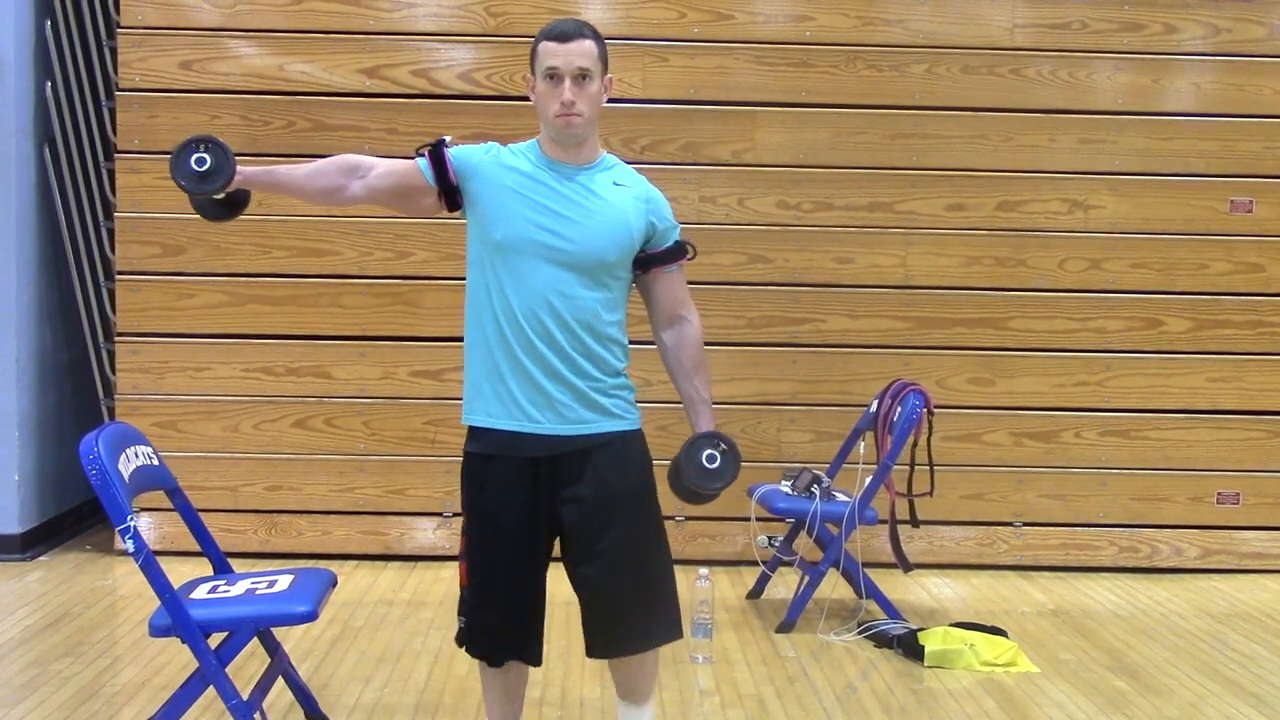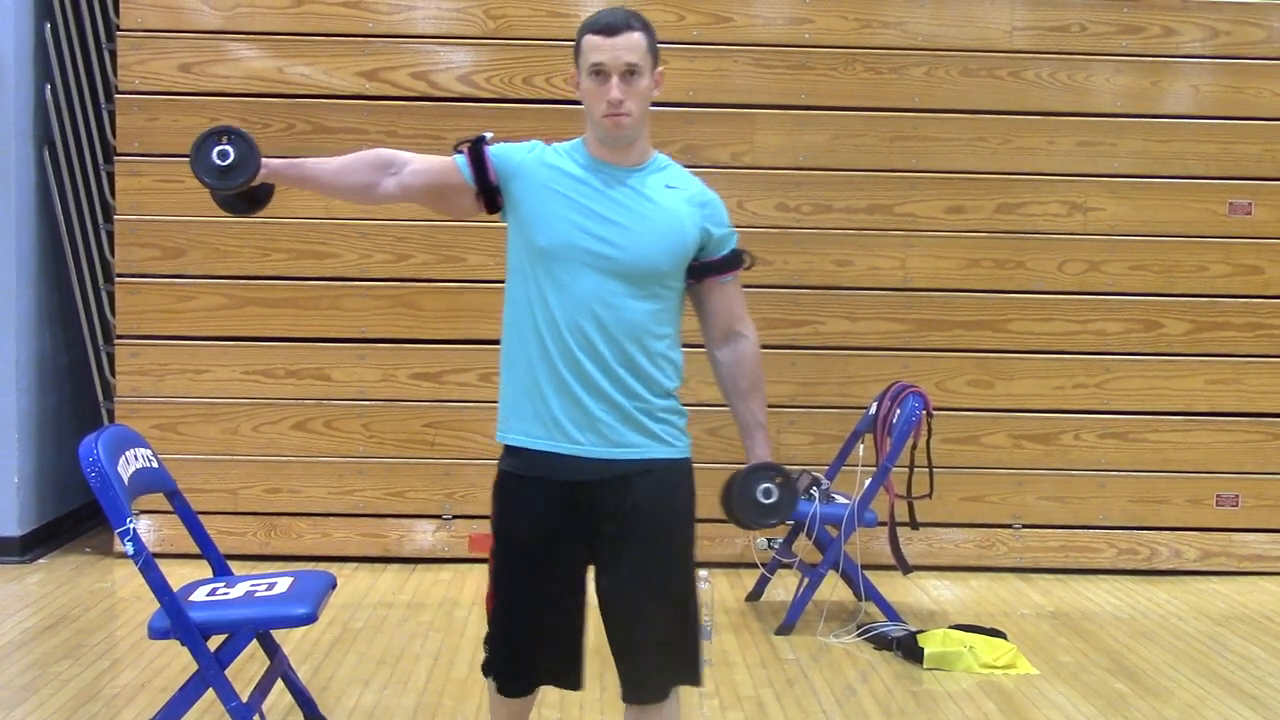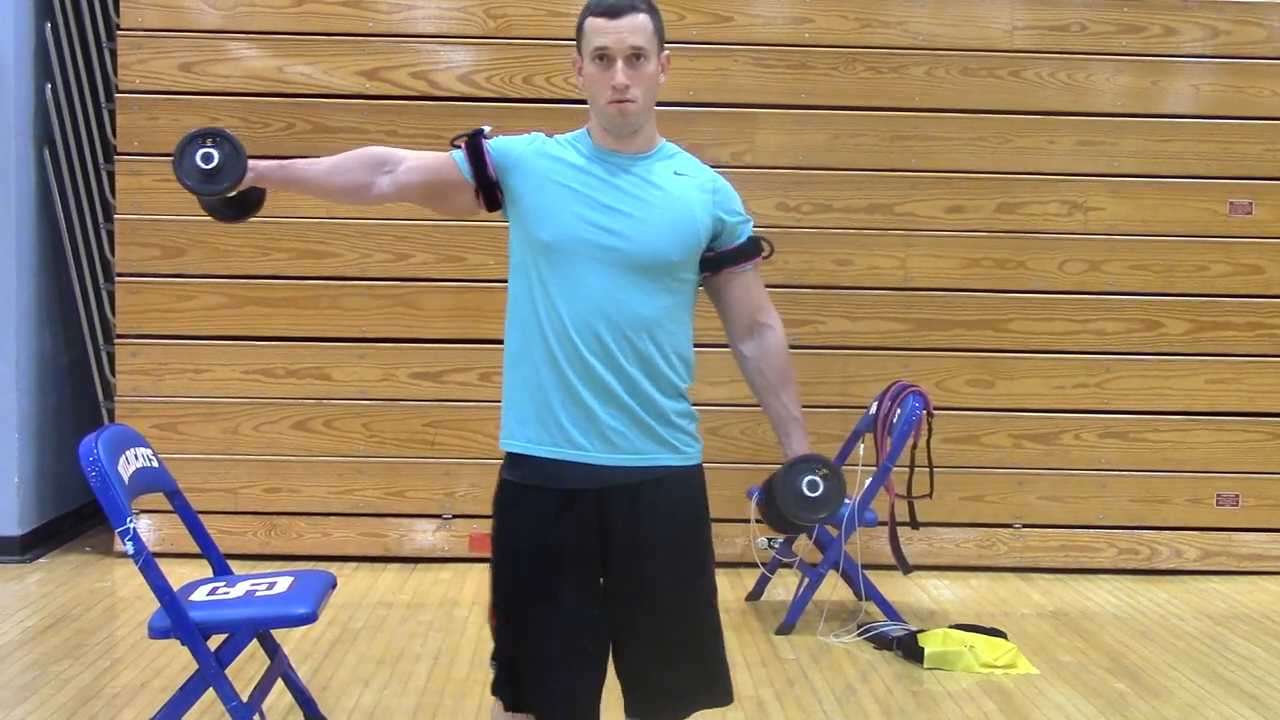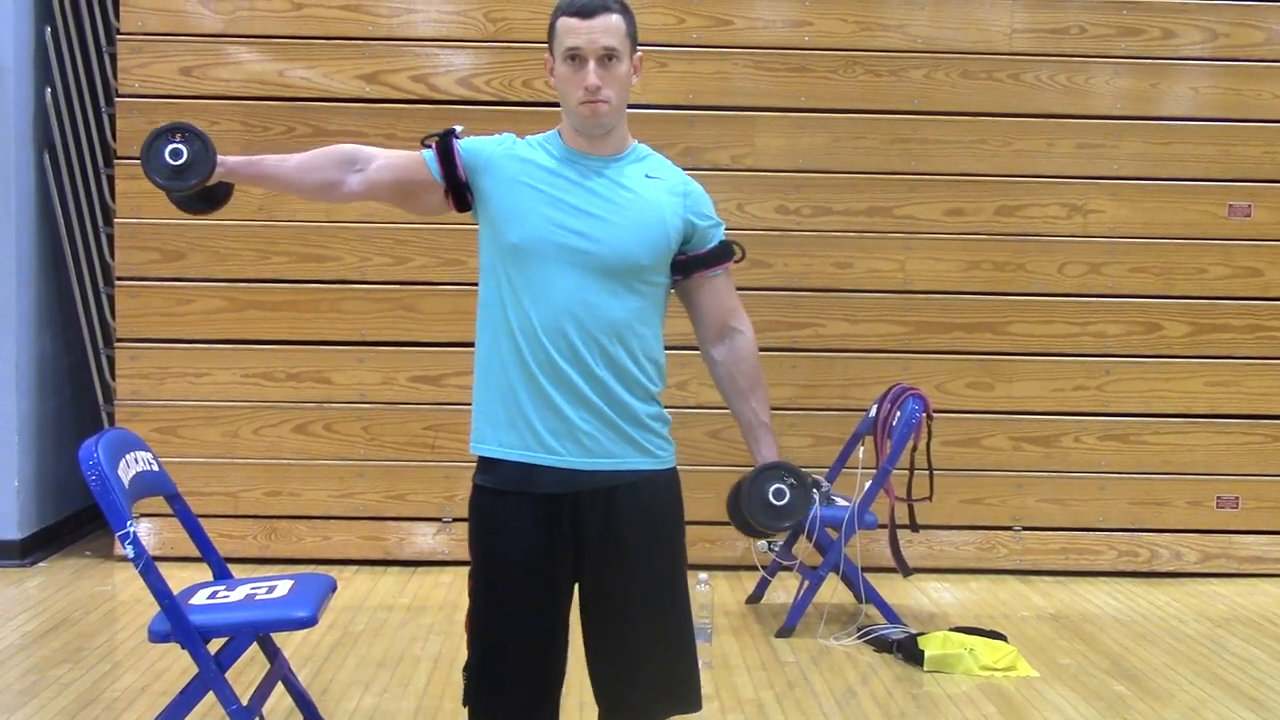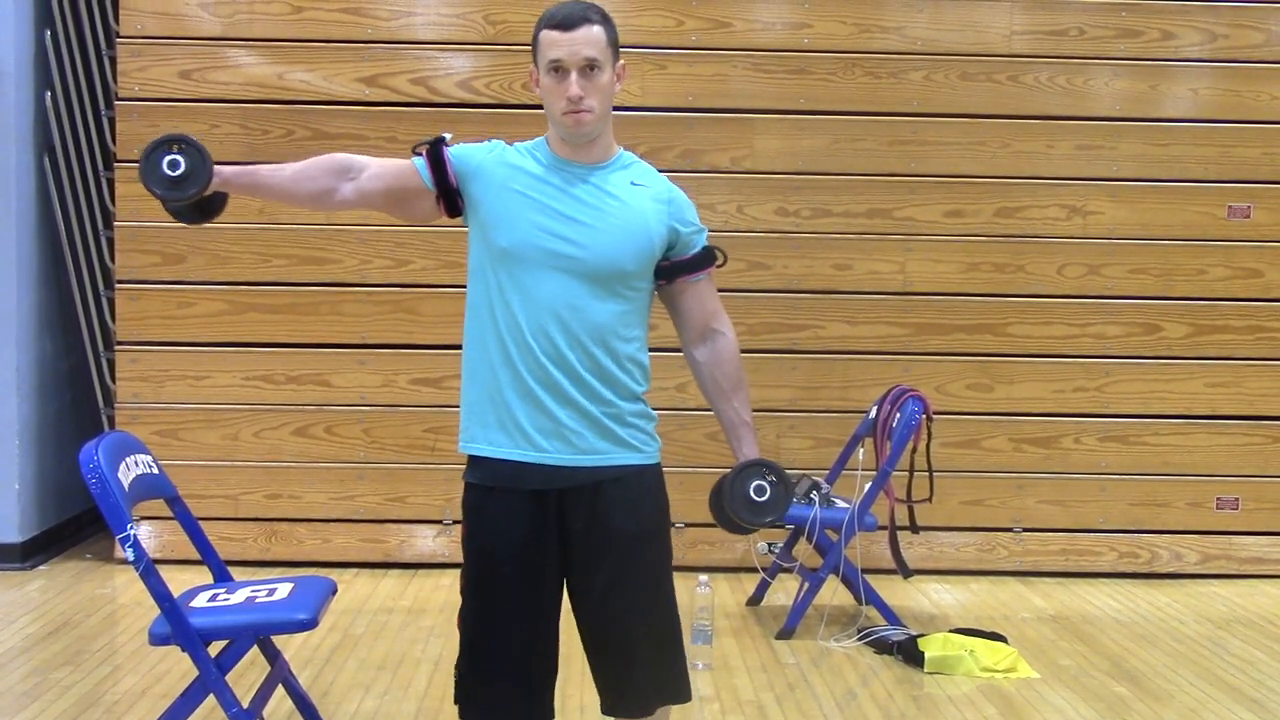
dt=0.5s
person 1, frame 1
left shoulder: (642, 201)
right shoulder: (483, 170)
left elbow: (677, 323)
right elbow: (361, 177)
left wrist: (704, 427)
right wrist: (247, 175)
left hip: (606, 441)
right hip: (500, 439)
left knee: (632, 618)
right knee: (500, 624)
person 1, frame 2
left shoulder: (697, 205)
right shoulder: (524, 170)
left elbow: (732, 338)
right elbow: (393, 175)
left wrist: (759, 451)
right wrist: (272, 169)
left hip: (651, 468)
right hip: (537, 462)
right knee: (518, 657)
person 1, frame 3
left shoulder: (708, 193)
right shoulder: (524, 163)
left elbow: (755, 331)
right elbow: (387, 173)
left wrist: (797, 448)
right wrist: (259, 171)
left hip: (661, 474)
right hip: (542, 469)
person 1, frame 4
left shoulder: (680, 196)
right shoulder: (495, 165)
left elbow: (727, 336)
right elbow: (358, 172)
left wrist: (766, 454)
right wrist: (228, 166)
left hip: (636, 477)
right hip: (516, 473)
person 1, frame 5
left shoulder: (663, 202)
right shoulder: (484, 172)
left elbow: (708, 337)
right elbow: (352, 180)
left wrist: (746, 452)
right wrist: (225, 176)
left hip: (621, 473)
right hip: (506, 471)
